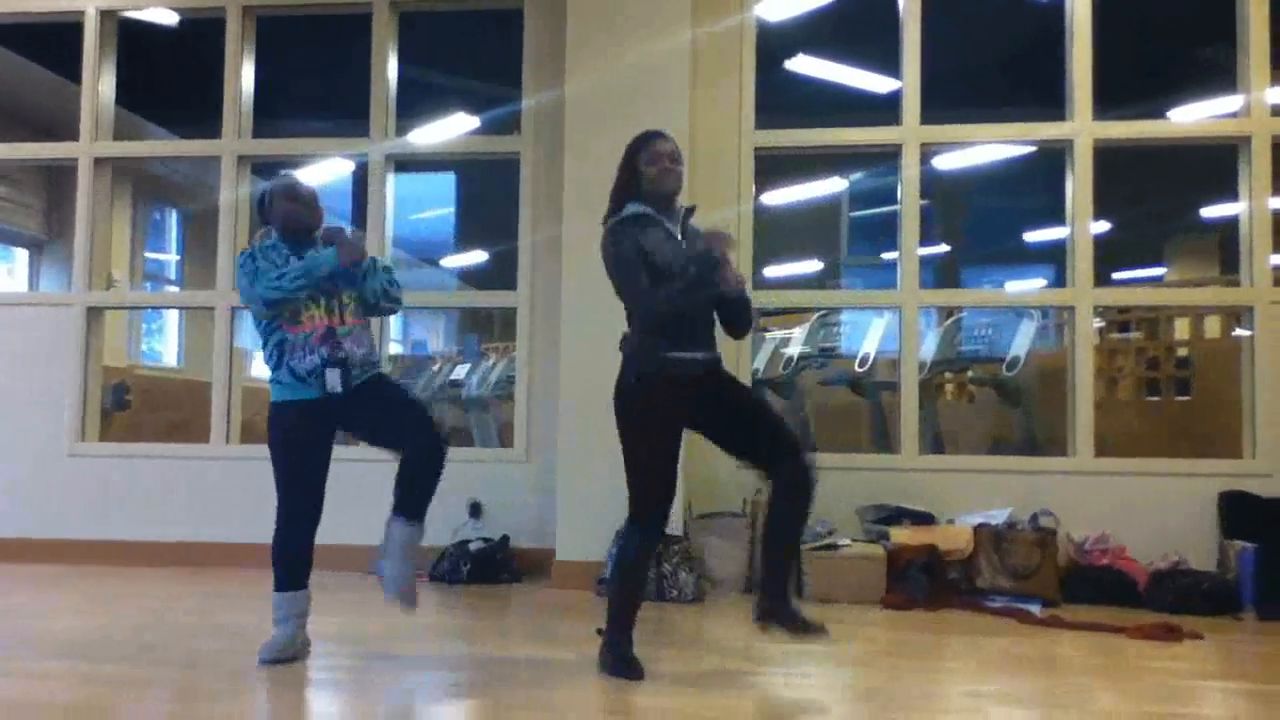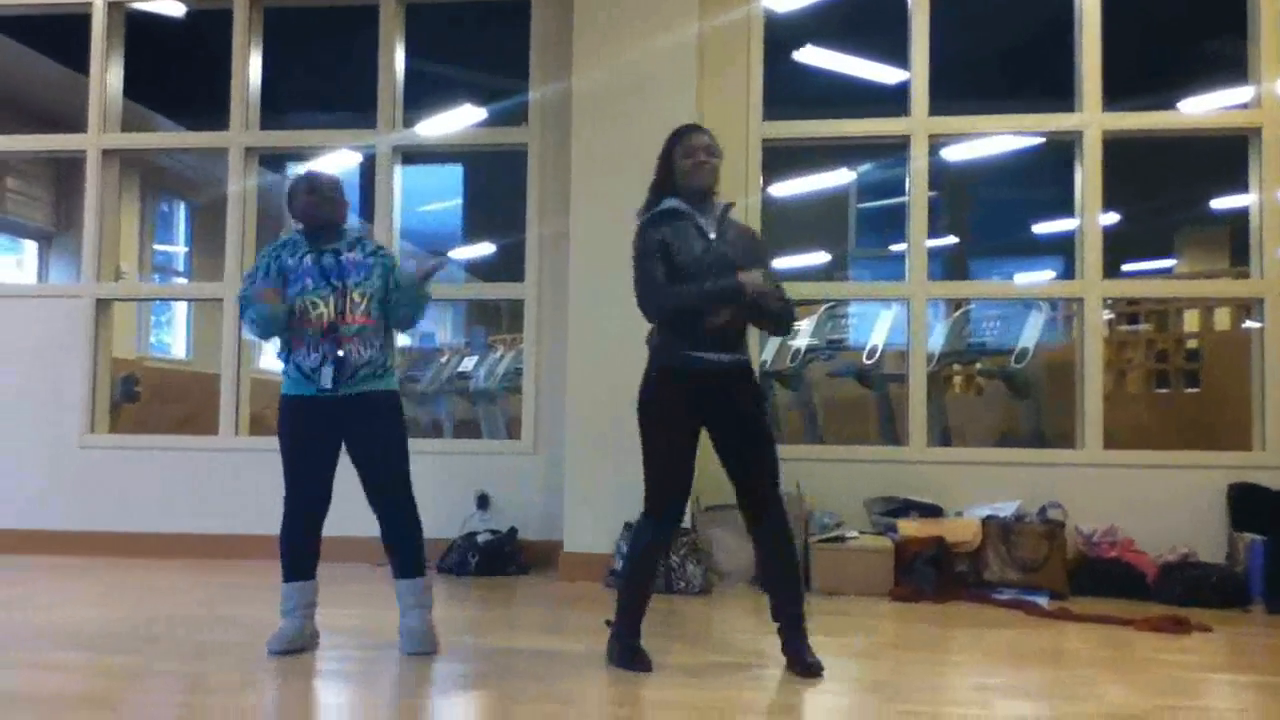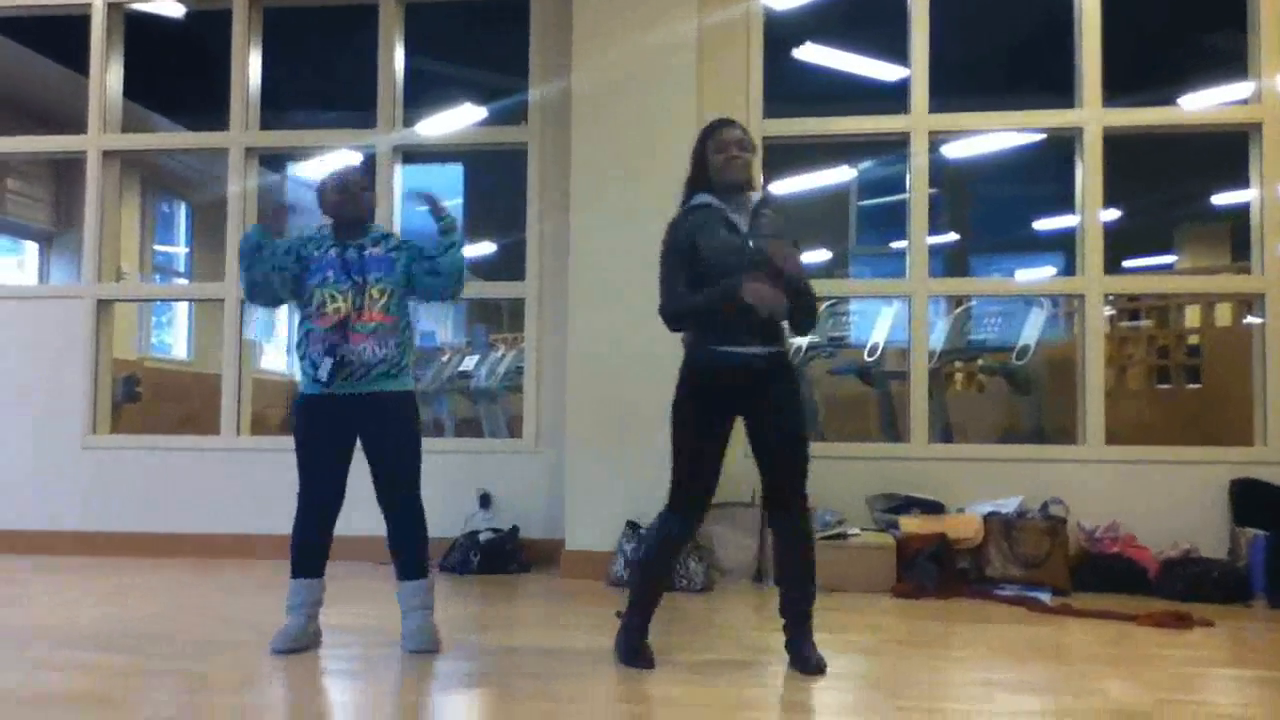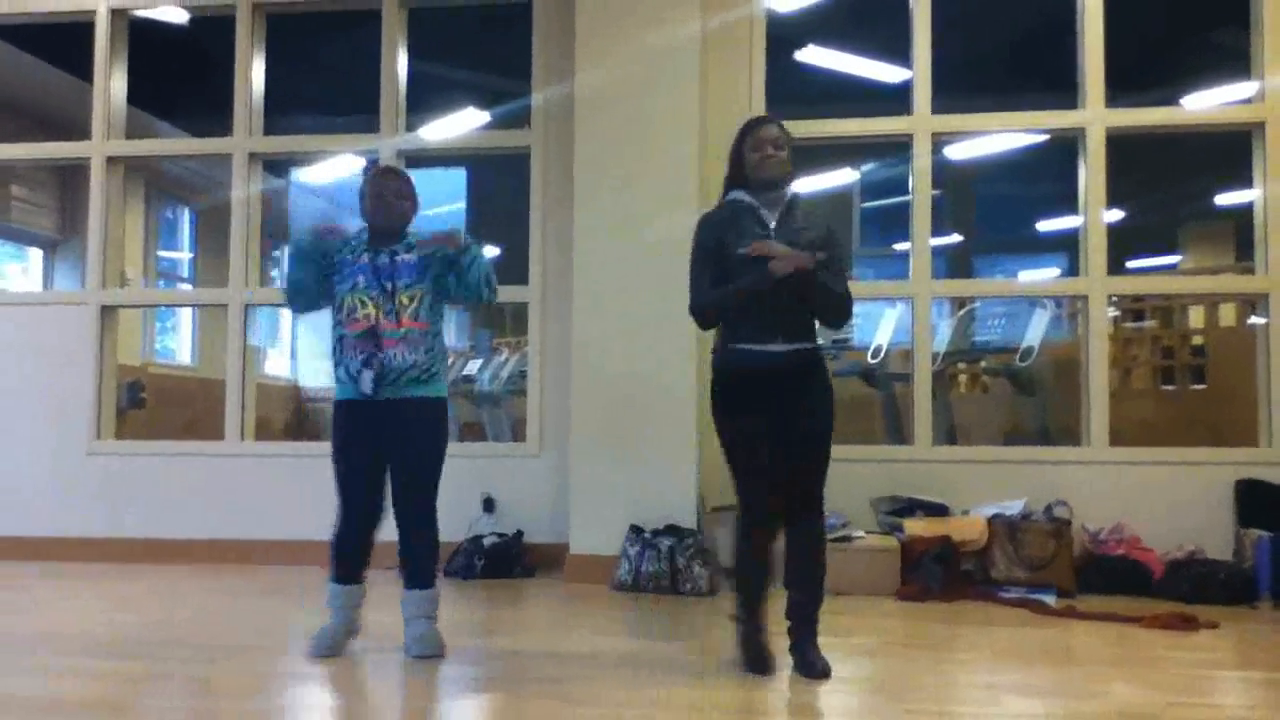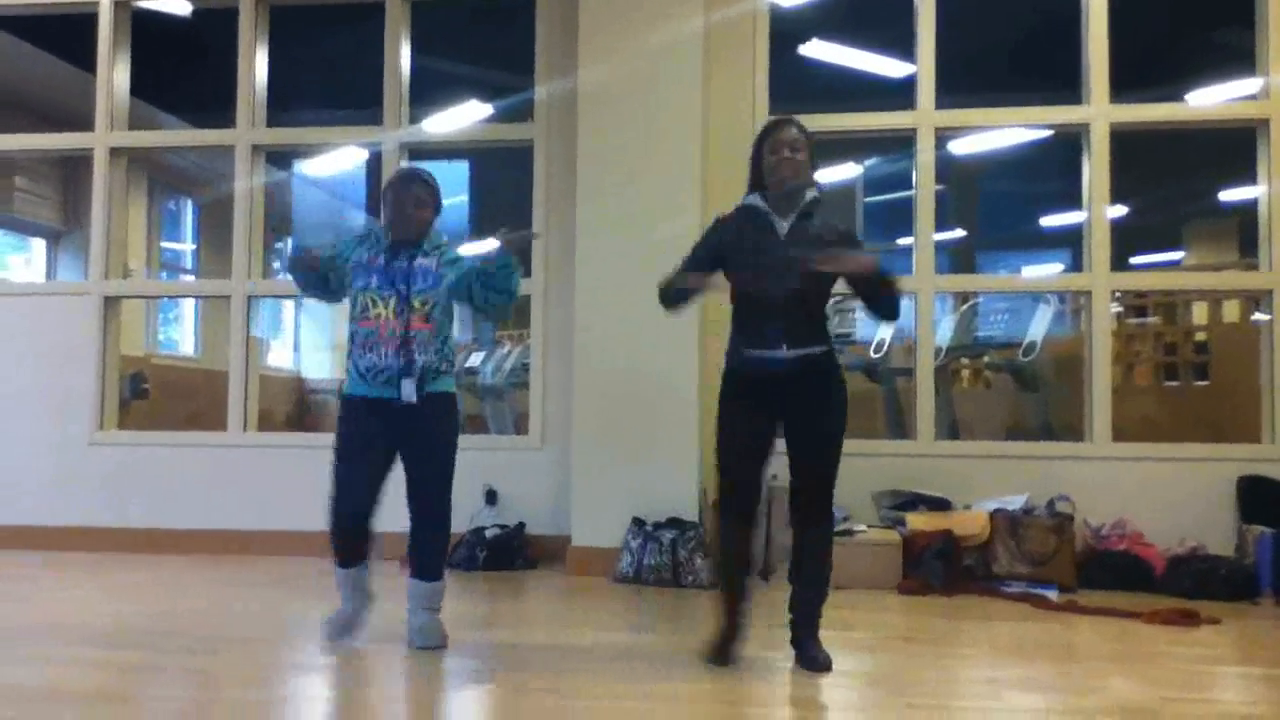
dt=0.2s
person 1, frame 1
left shoulder: (700, 239)
right shoulder: (624, 237)
left elbow: (739, 326)
right elbow: (650, 309)
left wrist: (733, 289)
right wrist: (705, 270)
left hip: (707, 377)
right hip: (651, 384)
left knee: (792, 468)
right knee: (649, 514)
left ankle: (775, 599)
right ankle: (616, 642)
person 1, frame 2
left shoulder: (743, 237)
right shoulder: (657, 231)
left elbow: (782, 319)
right elbow: (655, 304)
left wrist: (749, 302)
right wrist: (731, 288)
left hip: (734, 379)
right hip: (674, 382)
left knee: (765, 505)
right knee: (664, 510)
left ankle: (793, 637)
right ankle: (624, 633)
person 1, frame 3
left shoulder: (777, 230)
right shoulder: (688, 228)
left elbow: (805, 320)
right elbow: (673, 311)
left wrist: (792, 277)
right wrist: (739, 292)
left hip: (771, 376)
right hip: (708, 377)
left knee: (789, 504)
right knee: (687, 505)
left ankle: (799, 635)
right ankle: (634, 627)
person 1, frame 4
left shoulder: (815, 231)
right shoulder: (717, 225)
left elbow: (838, 314)
right elbow: (702, 310)
left wrist: (800, 266)
right wrist: (768, 274)
left hip: (802, 376)
right hip: (738, 376)
left knee: (805, 506)
right knee: (760, 506)
left ankle: (804, 638)
right ankle: (751, 627)
person 1, frame 5
left shoulder: (833, 234)
right shoulder: (731, 229)
left elbow: (887, 311)
right elbow: (670, 296)
left wrist: (870, 269)
right wrist: (688, 281)
left hip: (815, 380)
right hip: (748, 381)
left knee: (814, 508)
right knee: (737, 505)
left ankle: (806, 633)
right ankle: (730, 623)
person 2, frame 1
left shoulder: (341, 252)
right shoulder: (257, 260)
left elbow: (390, 299)
right elbow: (269, 295)
left wrist: (354, 261)
right wrist: (329, 260)
left hip: (361, 383)
right hip: (297, 399)
left knee: (426, 439)
right knee: (297, 510)
left ankle: (399, 547)
right ankle: (290, 626)
person 2, frame 2
left shoulder: (373, 254)
right shoulder: (278, 258)
left elbow: (404, 317)
right elbow: (258, 321)
left wrist: (414, 289)
right wrist: (269, 309)
left hip: (372, 392)
right hip: (305, 397)
left knee: (394, 499)
right knee: (304, 505)
left ankle: (416, 613)
right ankle: (298, 618)
person 2, frame 3
left shoulder: (400, 251)
right shoulder: (302, 251)
left elbow: (445, 285)
right elbow: (264, 290)
left wrist: (446, 228)
right wrist: (261, 237)
left hip: (388, 394)
right hip: (322, 395)
left knee: (402, 501)
right knee: (317, 504)
left ankle: (418, 615)
right ankle: (303, 617)
person 2, frame 4
left shoulder: (433, 257)
right shoulder: (338, 254)
left elbow: (482, 292)
right elbow: (301, 299)
left wrist: (463, 248)
right wrist: (307, 249)
left hip: (420, 401)
right hip: (356, 401)
left knee: (416, 510)
right knee: (358, 511)
left ankle: (421, 620)
right ankle: (342, 615)
person 2, frame 5
left shoulder: (451, 261)
right shoulder: (358, 250)
left elbow: (498, 297)
right elbow: (323, 286)
left wrist: (504, 258)
right wrist: (303, 263)
left hip: (430, 400)
right hip: (366, 399)
left knee: (430, 506)
right knee: (350, 503)
left ankle: (424, 610)
right ankle: (354, 596)
